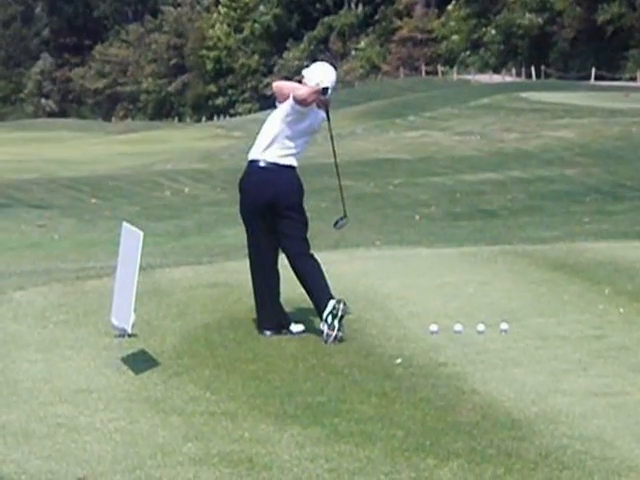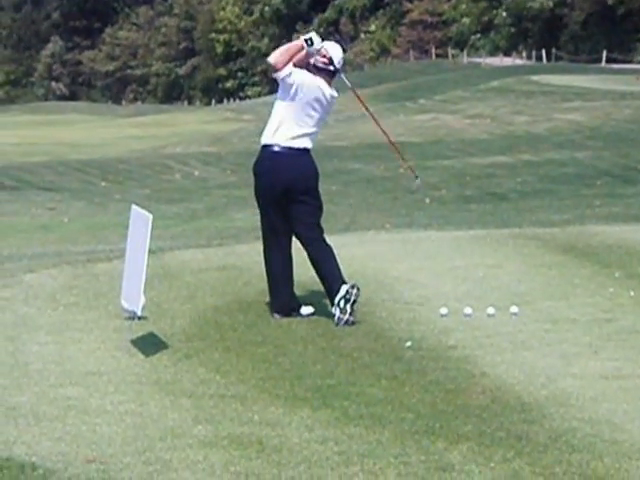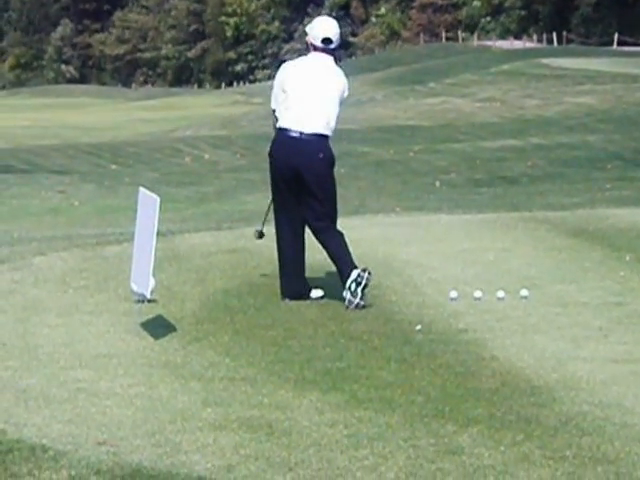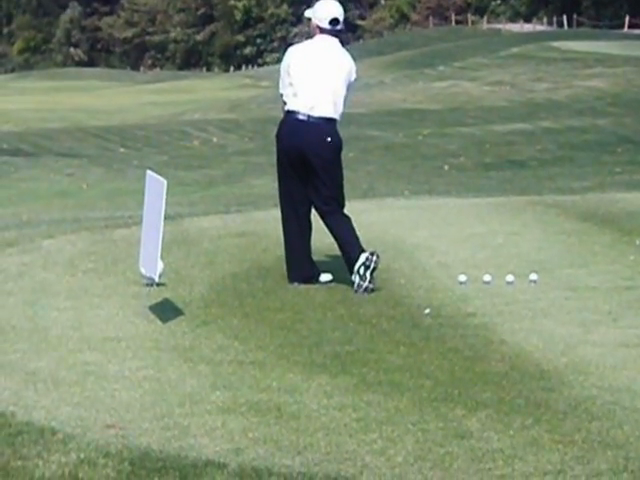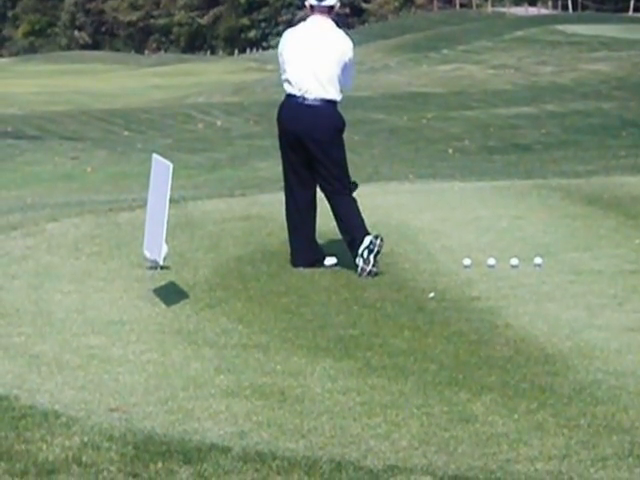
dt=1s
person 1, frame 1
left shoulder: (301, 106)
right shoulder: (318, 116)
left elbow: (300, 95)
right elbow: (278, 86)
left wrist: (314, 90)
right wrist: (318, 95)
left hip: (256, 178)
right hip: (286, 180)
left knee: (262, 254)
right knee: (299, 250)
left ankle: (271, 320)
right ankle: (327, 304)
person 1, frame 2
left shoulder: (300, 81)
right shoulder: (329, 96)
left elbow: (275, 62)
left wrist: (305, 41)
right wrist: (308, 48)
left hip: (271, 162)
right hip: (302, 165)
left knee: (276, 238)
right knee: (312, 235)
left ankle: (283, 304)
right ankle: (339, 290)
person 1, frame 3
left shoulder: (289, 69)
right shoulder: (339, 78)
left elbow: (276, 113)
left hip: (284, 146)
right hip: (316, 149)
left knee: (287, 219)
right knee: (322, 220)
left ankle: (293, 286)
right ankle: (349, 273)
person 1, frame 4
left shoulder: (295, 52)
right shoulder: (346, 61)
left elbow: (285, 94)
right elbow: (341, 101)
left hip: (291, 128)
right hip: (323, 133)
left knee: (294, 202)
right knee: (330, 204)
left ankle: (301, 270)
right ankle: (358, 258)
person 1, frame 5
left shoulder: (289, 36)
right shoulder: (342, 41)
left elbow: (286, 76)
right elbow: (344, 84)
left hip: (291, 112)
right hip: (323, 116)
left knee: (298, 186)
right knee: (337, 186)
left ankle: (305, 253)
right ankle: (361, 241)
